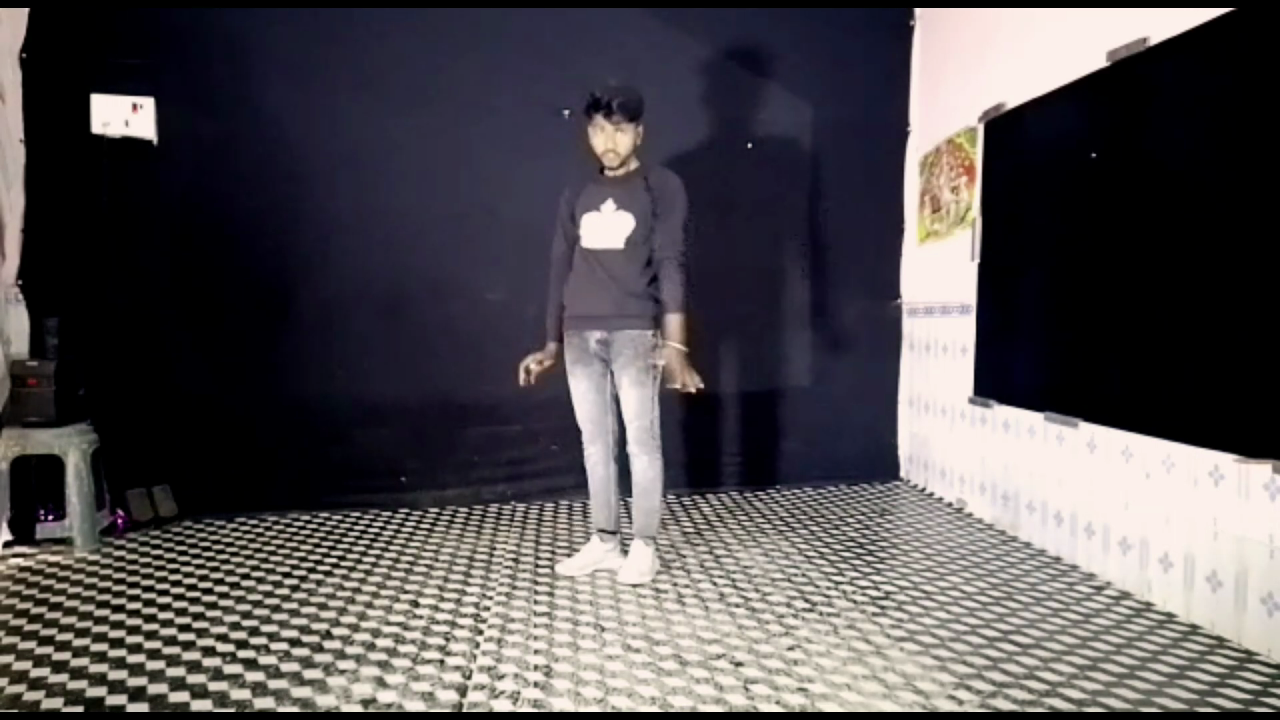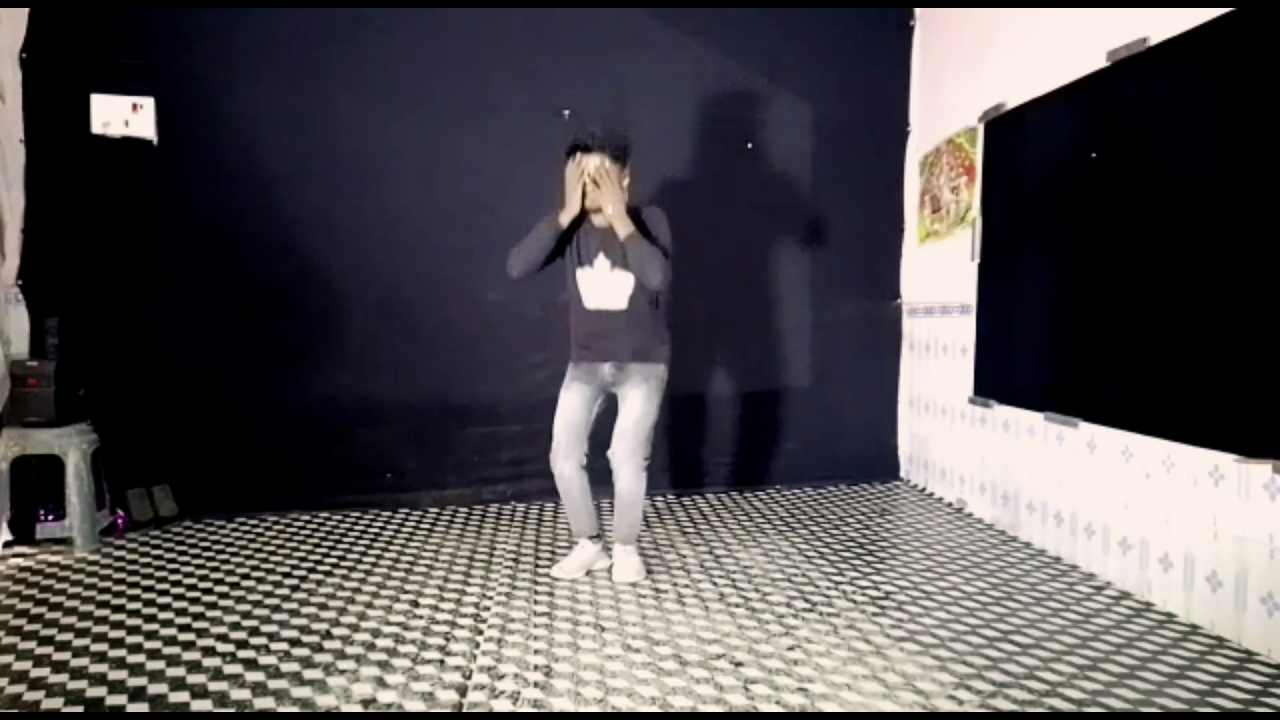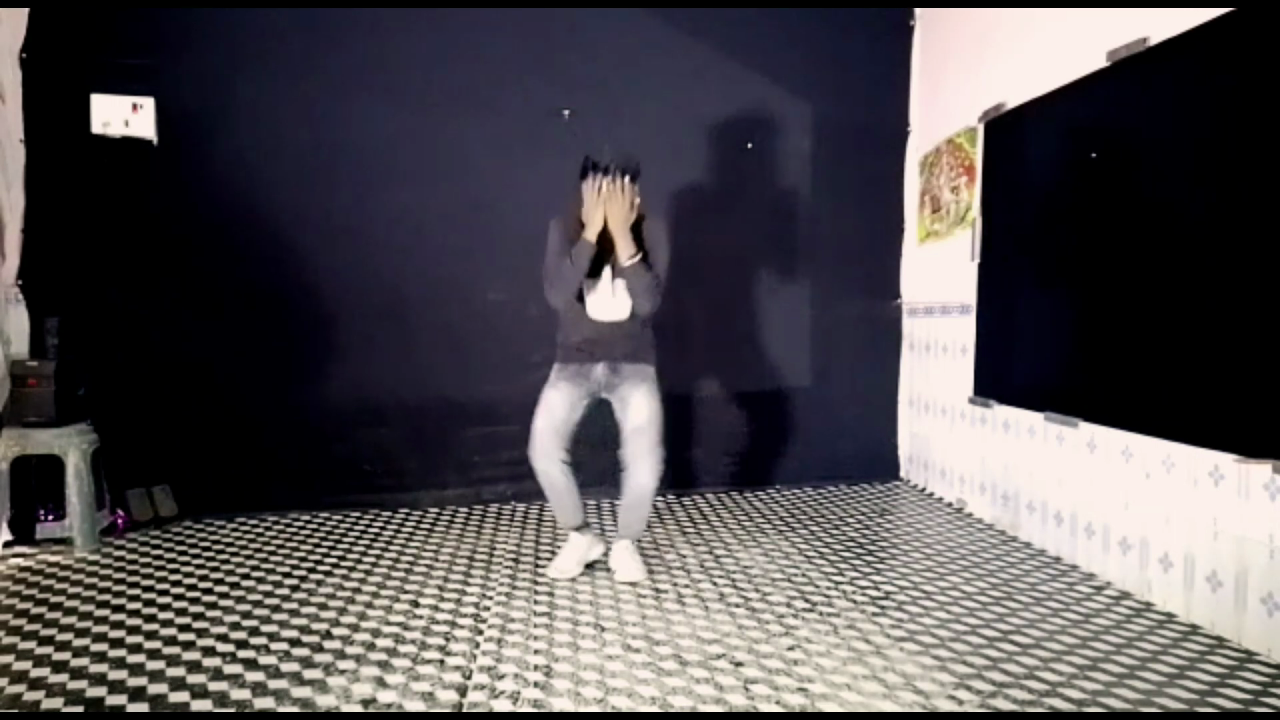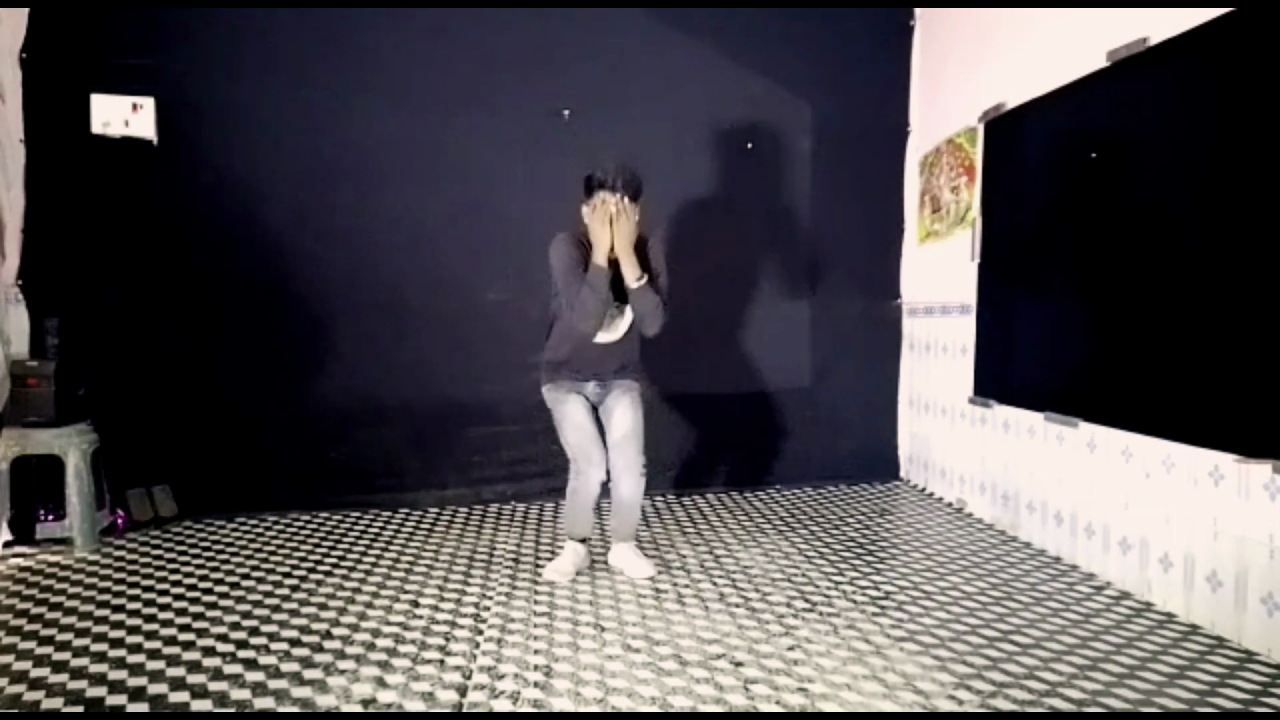
dt=0.4s
person 1, frame 1
left shoulder: (663, 186)
right shoulder: (577, 196)
left elbow: (672, 264)
right elbow: (560, 266)
left wrist: (674, 340)
right wrist: (550, 343)
left hip: (634, 332)
right hip: (580, 333)
left knee: (642, 440)
right knee: (595, 440)
left ankle: (644, 546)
right ankle: (604, 542)
person 1, frame 2
left shoulder: (647, 219)
right shoulder: (568, 223)
left elbow: (657, 278)
right elbow: (517, 267)
left wrist: (618, 216)
right wrist: (568, 212)
left hip: (643, 362)
right hip: (586, 362)
left knee: (627, 455)
right knee: (564, 455)
left ankle: (626, 546)
right ankle: (589, 543)
person 1, frame 3
left shoulder: (649, 234)
right shoulder: (566, 229)
left elbow: (647, 304)
right elbow: (561, 298)
left wrist: (621, 236)
right wrist: (593, 232)
left hip: (632, 365)
right hip: (574, 364)
left knee: (643, 456)
right knee: (544, 450)
left ankle: (626, 544)
right ankle: (581, 537)
person 1, frame 4
left shoulder: (643, 250)
right shoulder: (568, 247)
left elbow: (651, 323)
right elbow: (579, 323)
left wrist: (627, 258)
right wrist: (600, 257)
left hip: (619, 379)
right hip: (564, 377)
left knee: (629, 470)
right knee: (590, 467)
left ankle: (623, 544)
right ankle: (574, 545)
